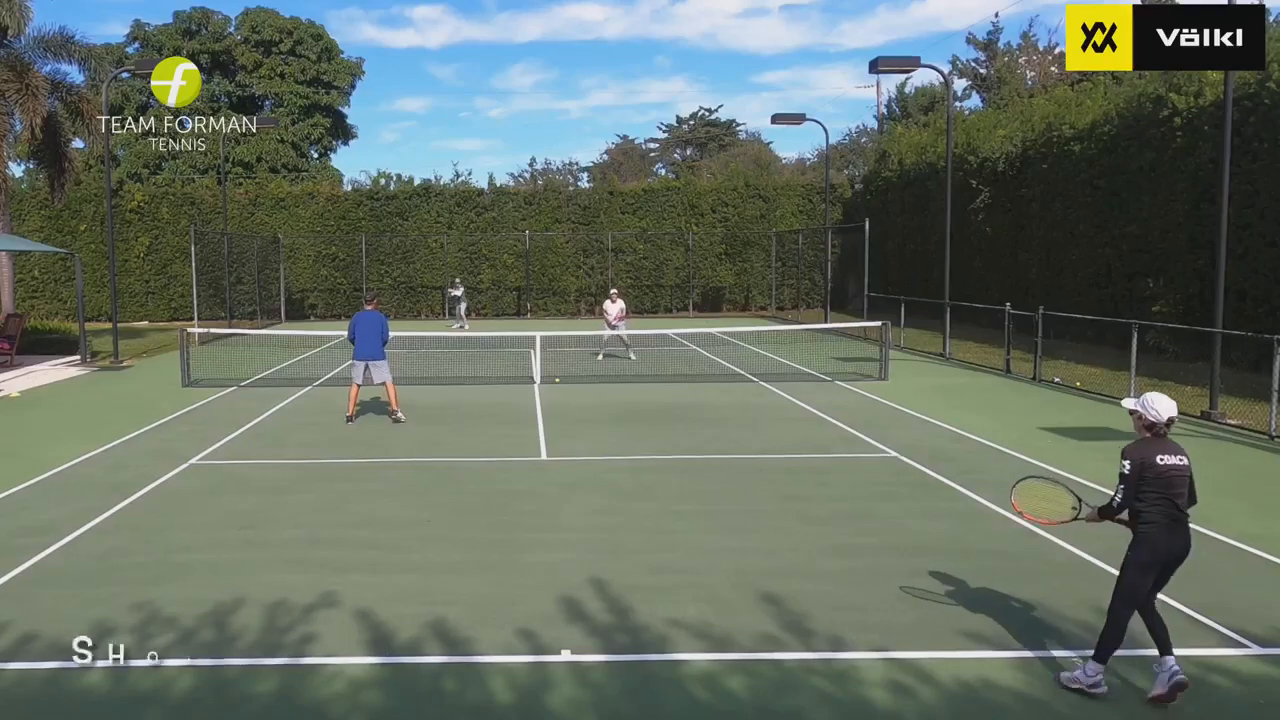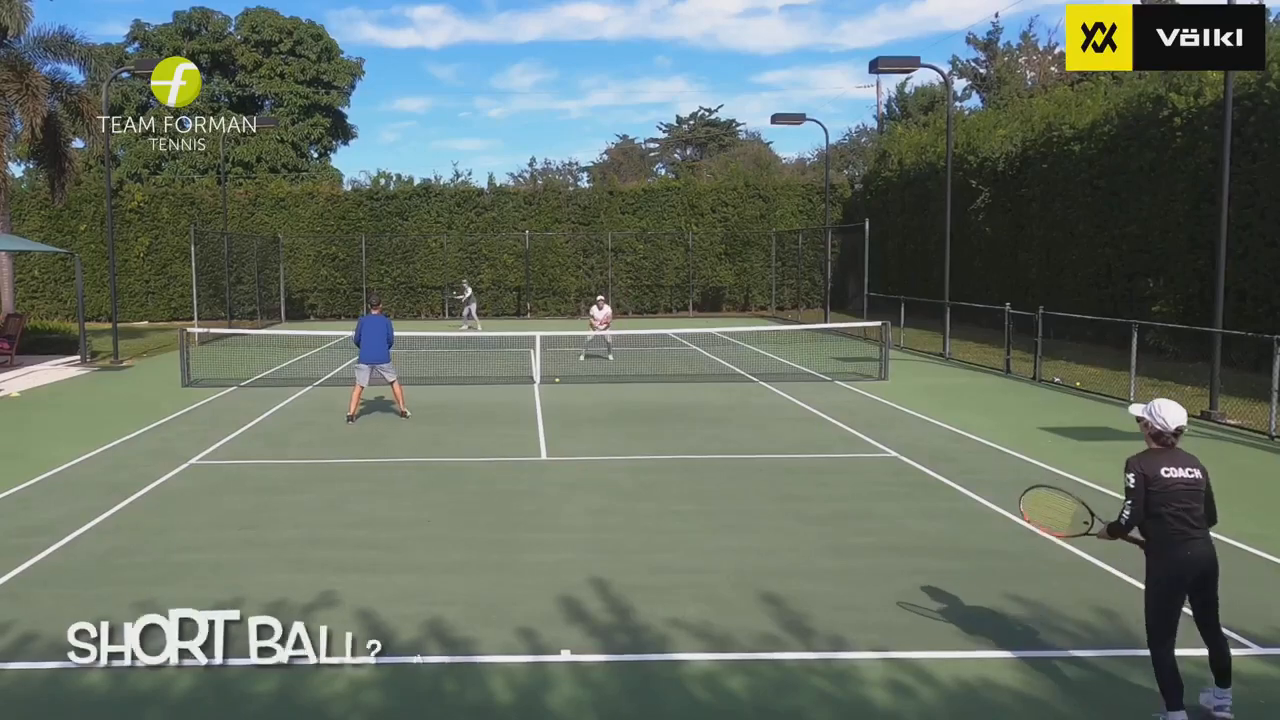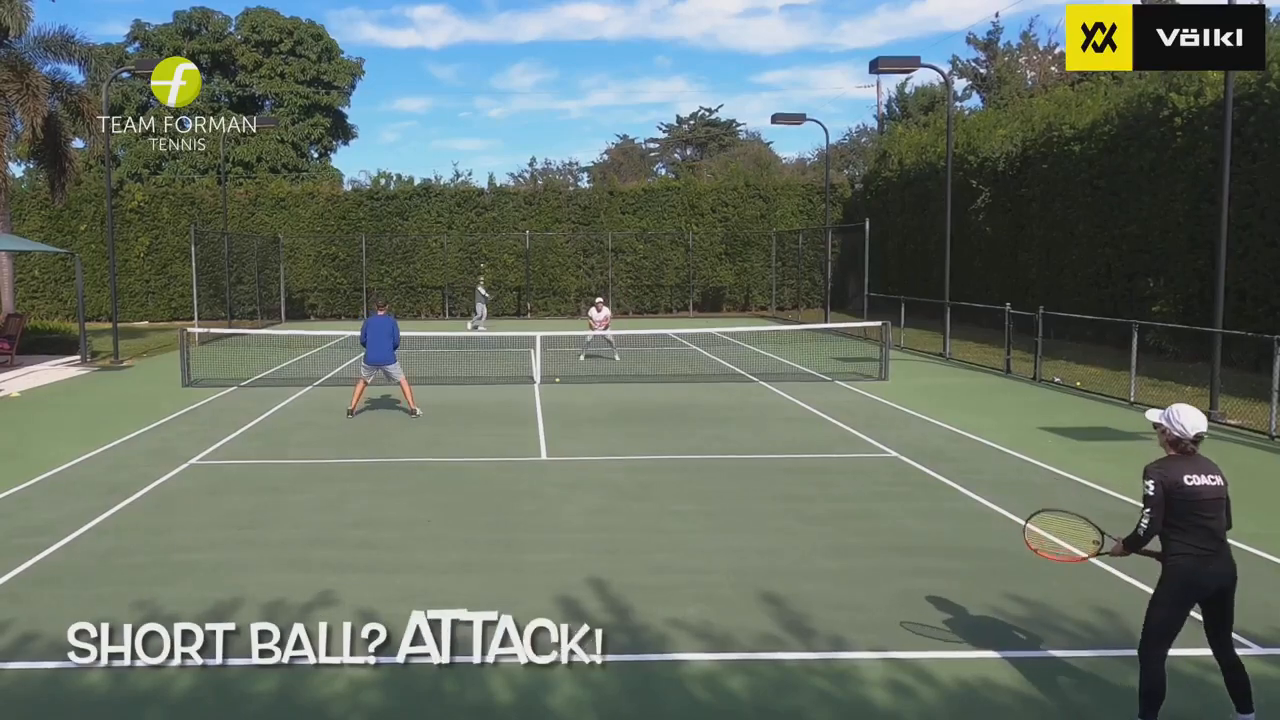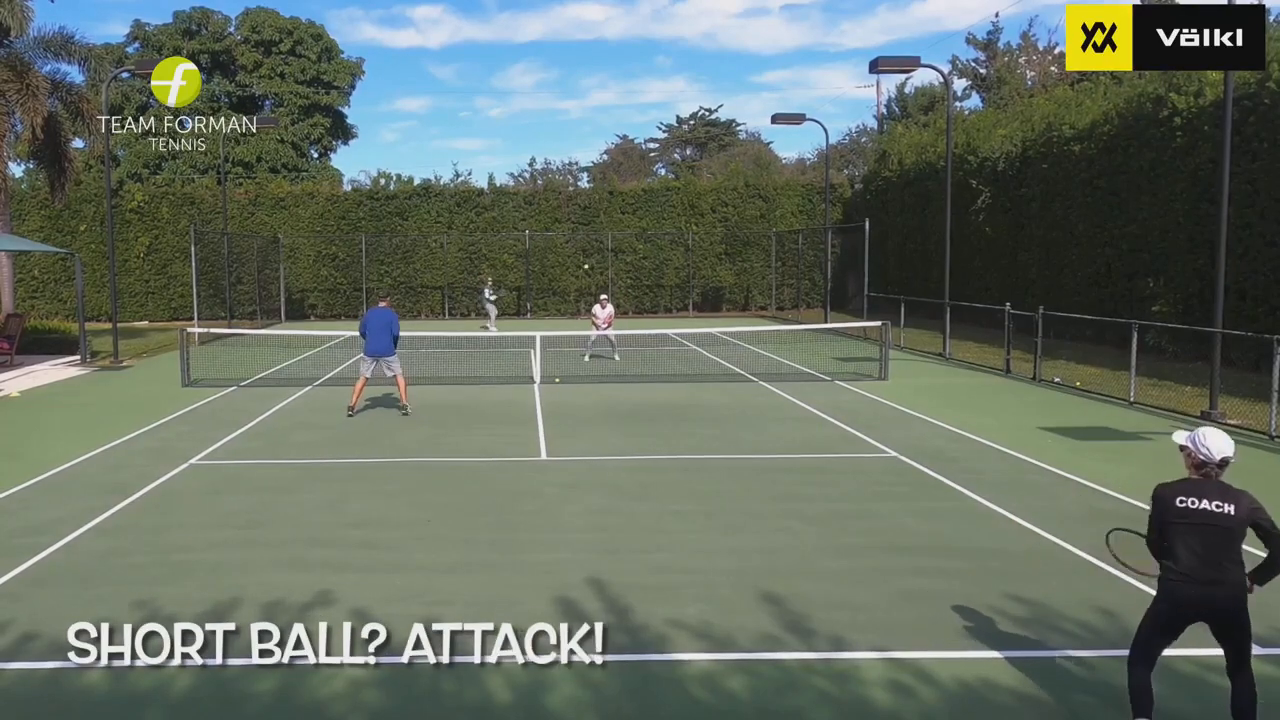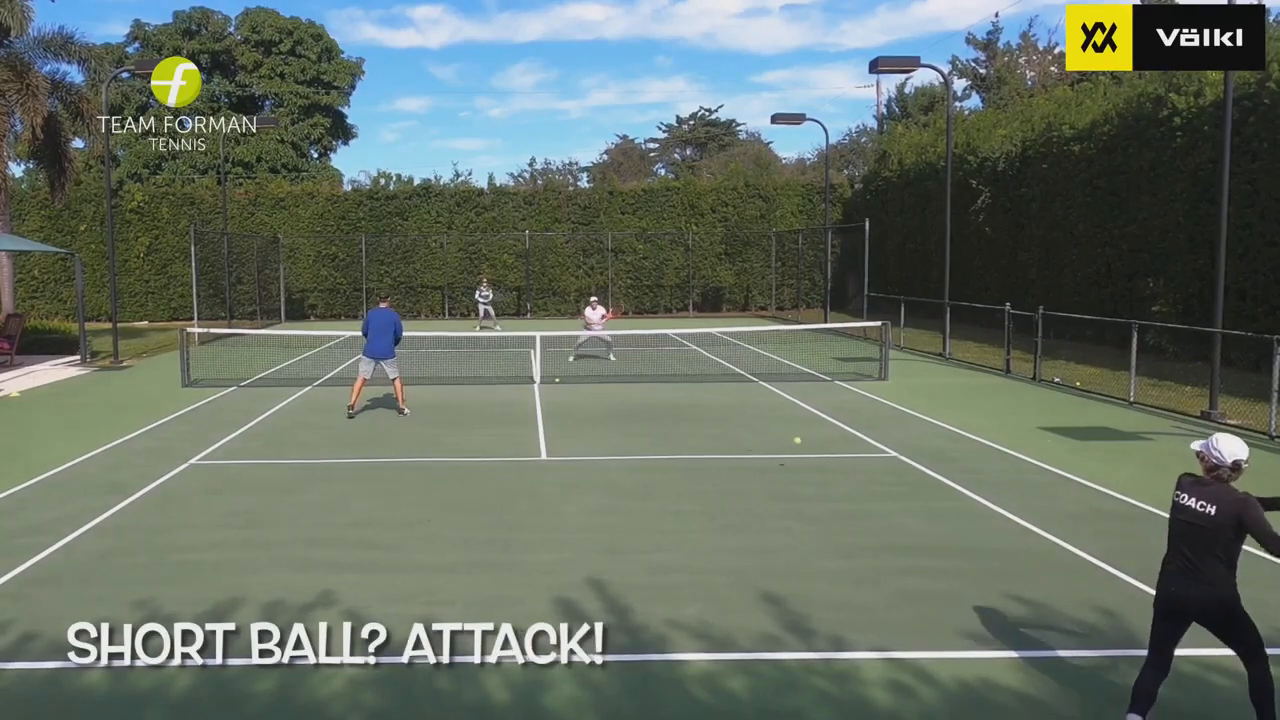
dt=0.4s
person 1, frame 1
left shoulder: (1135, 452)
right shoulder: (1179, 453)
left elbow: (1122, 501)
right elbow: (1190, 499)
left wrist: (1099, 514)
left hip: (1151, 541)
right hip: (1180, 540)
left knee: (1121, 607)
right knee: (1145, 603)
left ankle: (1094, 673)
right ankle: (1170, 671)
person 1, frame 2
left shoulder: (1139, 464)
right shoulder: (1195, 464)
left elbow: (1129, 518)
right elbow: (1210, 517)
left wrist: (1110, 531)
left hip: (1168, 563)
right hip: (1204, 557)
left knee: (1160, 643)
right knee: (1211, 628)
person 1, frame 3
left shoulder: (1159, 471)
right shoulder: (1213, 470)
left elbow: (1149, 527)
right elbow: (1225, 522)
left wrist: (1124, 546)
left hip: (1184, 574)
right hip: (1224, 571)
left knee: (1151, 654)
right knee: (1223, 649)
person 1, frame 4
left shoulder: (1165, 494)
right shoulder: (1243, 502)
left elbow: (1155, 546)
right wrist: (1255, 579)
left hip: (1176, 593)
right hip: (1228, 597)
left knee: (1140, 661)
right knee: (1240, 671)
person 1, frame 5
left shoulder: (1184, 484)
right shoulder: (1240, 503)
left hip: (1171, 593)
right hip: (1216, 598)
left knee: (1156, 663)
right knee: (1256, 662)
